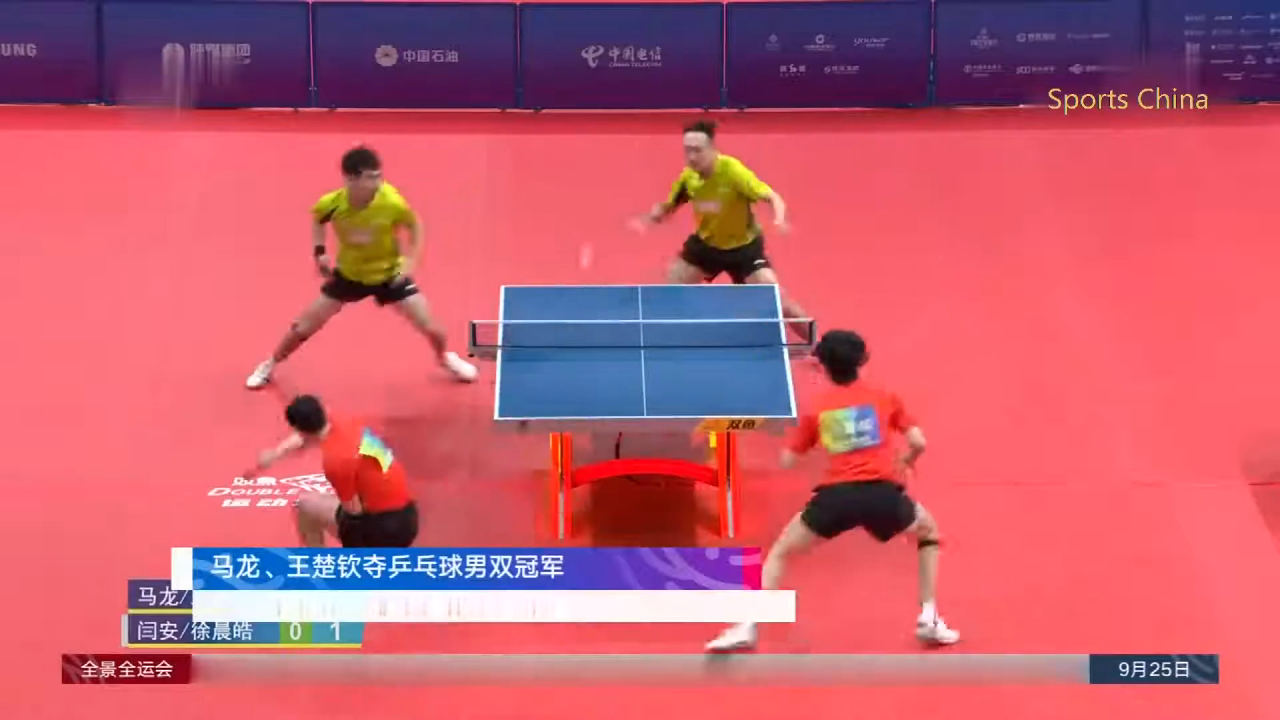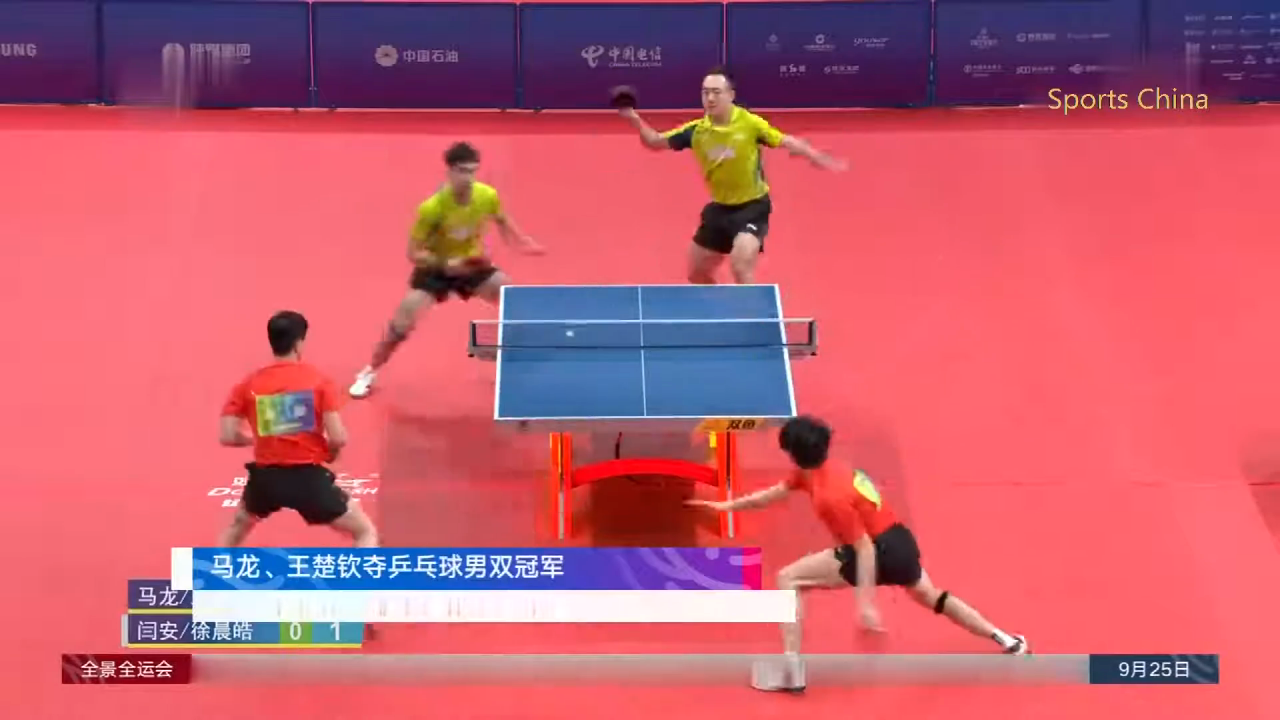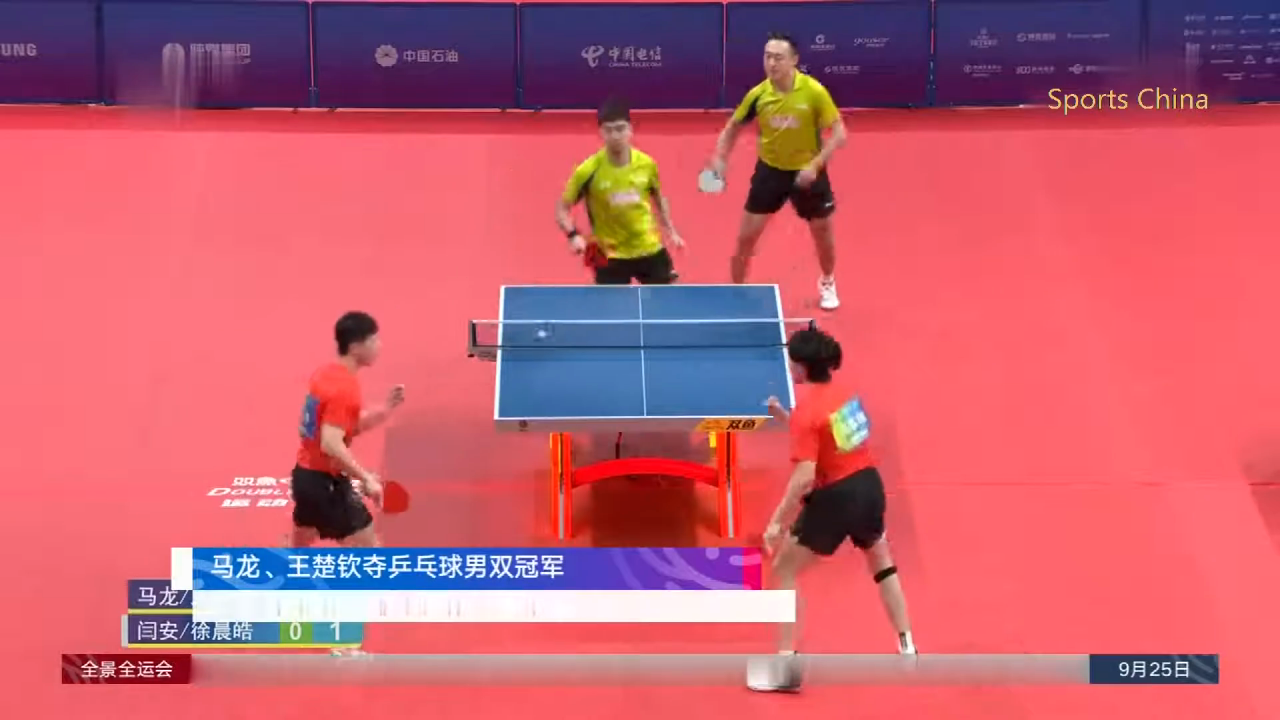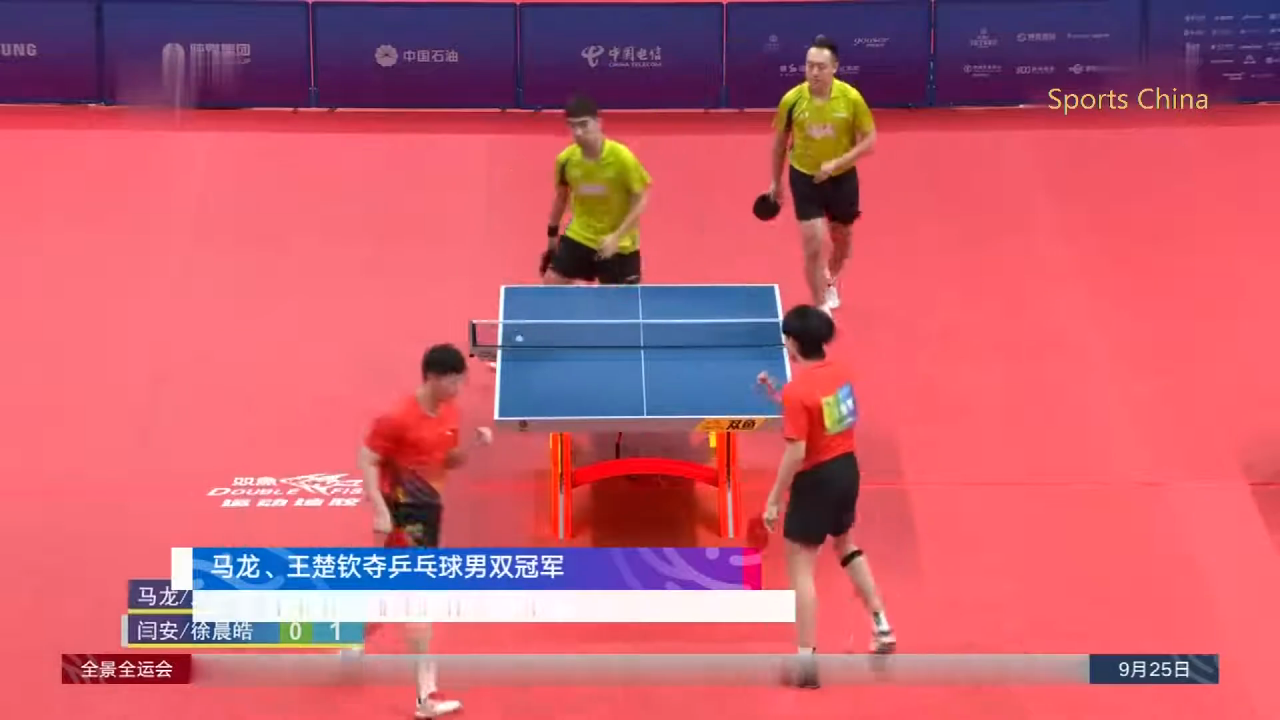
dt=0.5s
person 1, frame 1
left shoulder: (817, 410)
right shoulder: (885, 398)
left elbow: (788, 461)
right elbow: (919, 443)
right wrist: (906, 461)
left hip: (836, 496)
right hip: (883, 494)
left knee: (780, 553)
right knee: (929, 531)
left ankle: (745, 631)
right ankle: (929, 620)
person 1, frame 2
left shoulder: (829, 498)
right shoulder: (821, 467)
left elbow: (865, 548)
right elbow: (779, 491)
left wrist: (865, 603)
right wrist: (730, 504)
left hip: (884, 550)
right hip: (898, 539)
left knee: (788, 581)
right knee: (933, 597)
left ankle: (792, 670)
right ankle: (1005, 639)
person 1, frame 3
left shoulder: (807, 413)
right shoulder: (844, 390)
left elbow: (806, 474)
left wrist: (776, 522)
right wrist: (787, 417)
left hip: (836, 496)
right hip: (869, 485)
left knee: (783, 573)
right knee: (880, 561)
left ankle: (787, 666)
right ankle: (907, 646)
person 1, frame 4
left shoulder: (797, 389)
right shoulder: (838, 371)
left elbow: (795, 453)
left wrist: (774, 499)
right wrist: (777, 395)
left hip: (815, 480)
right hip: (847, 470)
left knee: (799, 572)
right knee: (846, 548)
left ankle: (806, 660)
right ankle: (880, 626)
person 2, frame 1
left shoulder: (336, 462)
right shoulder: (339, 426)
left elbow: (354, 510)
right elbow: (304, 439)
right wrist: (273, 455)
left hip: (382, 525)
right hip: (407, 519)
left knee: (306, 505)
person 2, frame 2
left shoulder: (249, 384)
right shoulder: (319, 381)
left elbow: (226, 436)
right elbow: (339, 438)
right wrist: (333, 450)
left hip: (267, 476)
right hip: (309, 478)
left knee: (241, 523)
right knee: (365, 532)
person 2, frame 3
left shoulder: (326, 378)
right shoulder: (342, 389)
right elbow: (330, 444)
left wrist: (387, 408)
right wrist: (366, 479)
left hip: (305, 478)
right hip: (325, 487)
left knee: (299, 550)
person 2, frame 4
left shoulder: (451, 413)
right shoulder: (396, 419)
right elbow: (366, 463)
left wrist: (475, 444)
right wrist: (381, 512)
left hip: (427, 512)
right hip: (401, 519)
person 3, frame 1
left shoulder: (734, 172)
right shoulder: (688, 179)
left elbow: (774, 198)
right elbow: (667, 209)
left wrist: (779, 219)
right wrist: (647, 220)
left hip: (744, 247)
right hip: (706, 245)
left knee: (779, 304)
person 3, frame 2
left shoulder: (750, 124)
right shoulder: (695, 131)
left elbow: (790, 145)
right elbow: (655, 142)
left wrist: (824, 161)
right wrist: (634, 119)
left hip: (751, 208)
right hip: (719, 209)
left knee: (740, 267)
right knee: (696, 274)
person 3, frame 3
left shoulder: (814, 91)
right shoulder: (758, 94)
left elbow: (839, 133)
right elbow: (732, 127)
left wrist: (816, 165)
right wrist: (719, 159)
left hip: (806, 173)
right hip: (769, 171)
left knee: (823, 237)
right knee: (745, 239)
left ankle: (827, 283)
person 3, frame 4
left shoulder: (851, 98)
right shoulder: (792, 100)
left elbow: (870, 139)
right elbow: (780, 141)
left wrist: (838, 163)
right wrist: (775, 183)
left hip: (841, 178)
right hip: (805, 178)
left knee: (842, 246)
right knee: (814, 247)
left ankle: (828, 279)
right ankle: (821, 308)
person 4, frame 1
left shoulder: (393, 203)
right shoulder: (330, 204)
left elbow: (413, 226)
right elbow: (317, 221)
left wrist: (409, 260)
right wrist: (319, 252)
left hip: (390, 274)
right hip: (348, 275)
left knee: (431, 329)
right knee: (303, 328)
left ankle: (446, 359)
right ankle: (270, 365)
person 4, frame 2
left shoulder: (488, 196)
right shoulder: (432, 208)
left elbow: (502, 222)
right elbow: (413, 253)
left wrist: (524, 242)
right wrist: (443, 262)
left hip: (473, 266)
right hip: (433, 269)
right knee: (403, 322)
right ankle: (369, 373)
person 4, frame 3
left shoulder: (646, 164)
right shoulder: (588, 171)
right elbow: (562, 210)
left wrist: (671, 231)
right wrist: (573, 236)
left hip: (649, 250)
right hip: (609, 255)
person 4, frame 4
left shoulder: (622, 158)
right shoulder: (566, 159)
left elbow: (642, 198)
left wrist: (617, 236)
right wrist: (552, 233)
left hip: (620, 245)
right hip: (577, 239)
